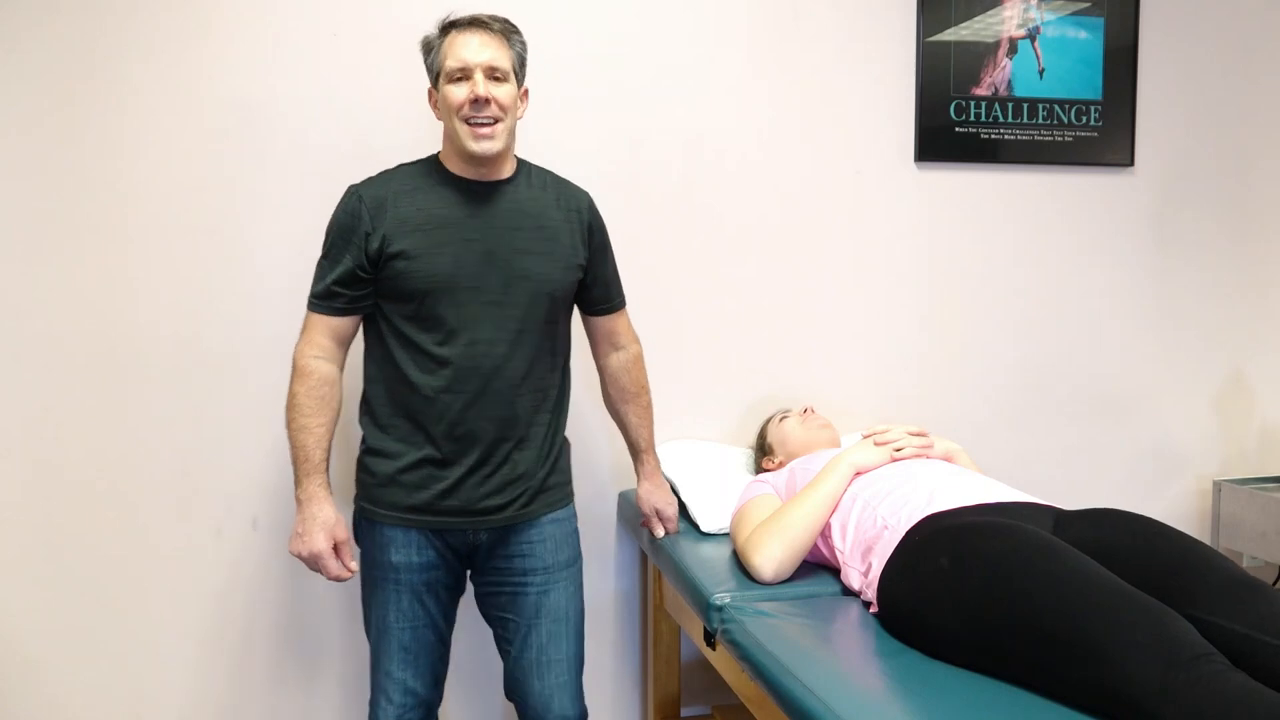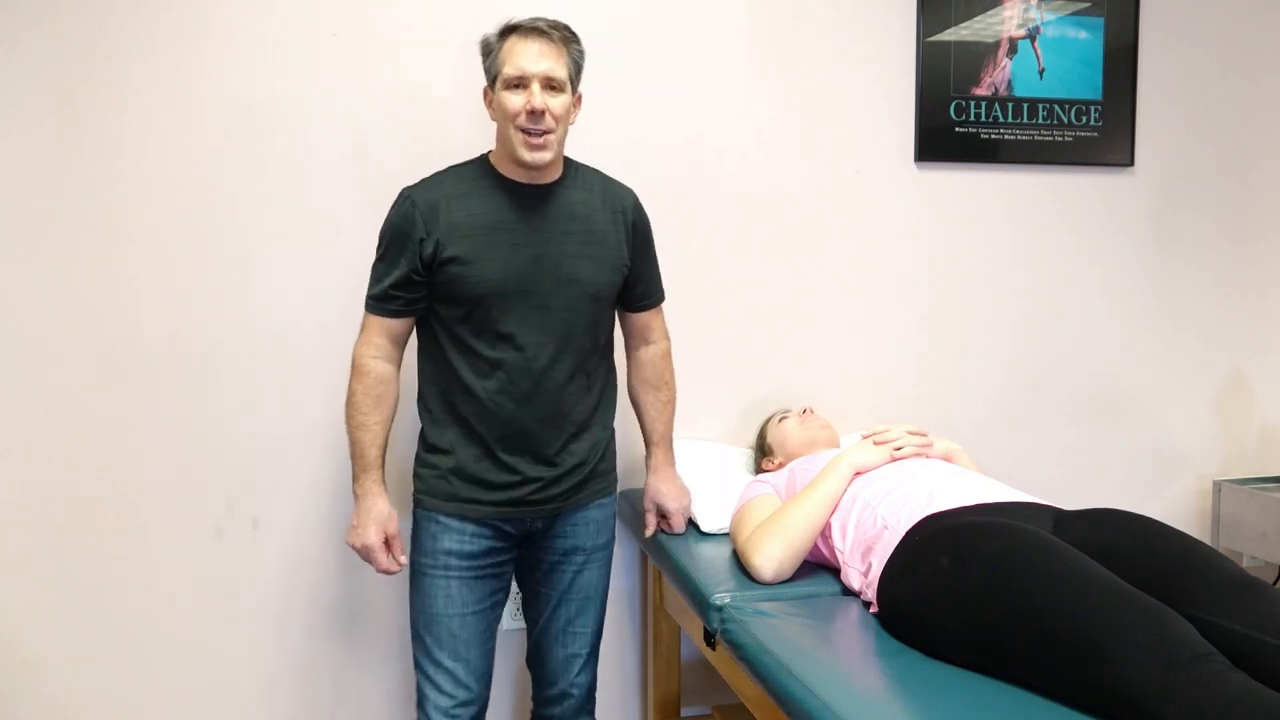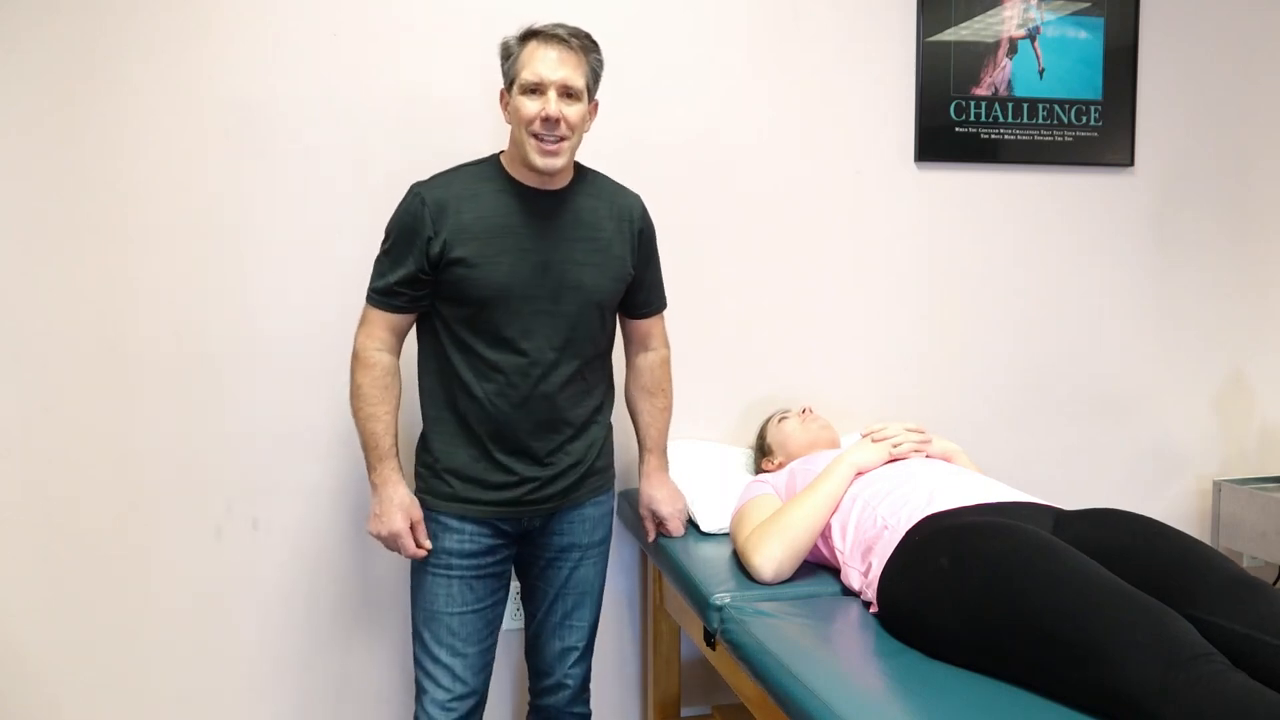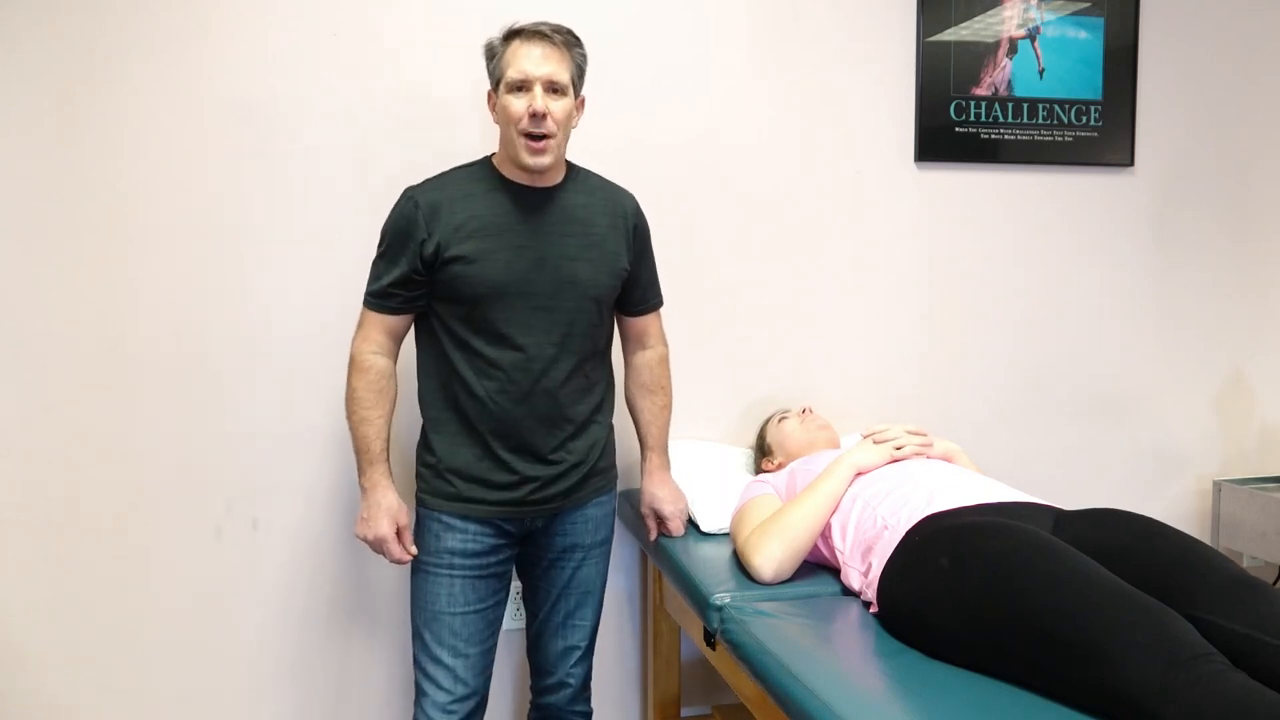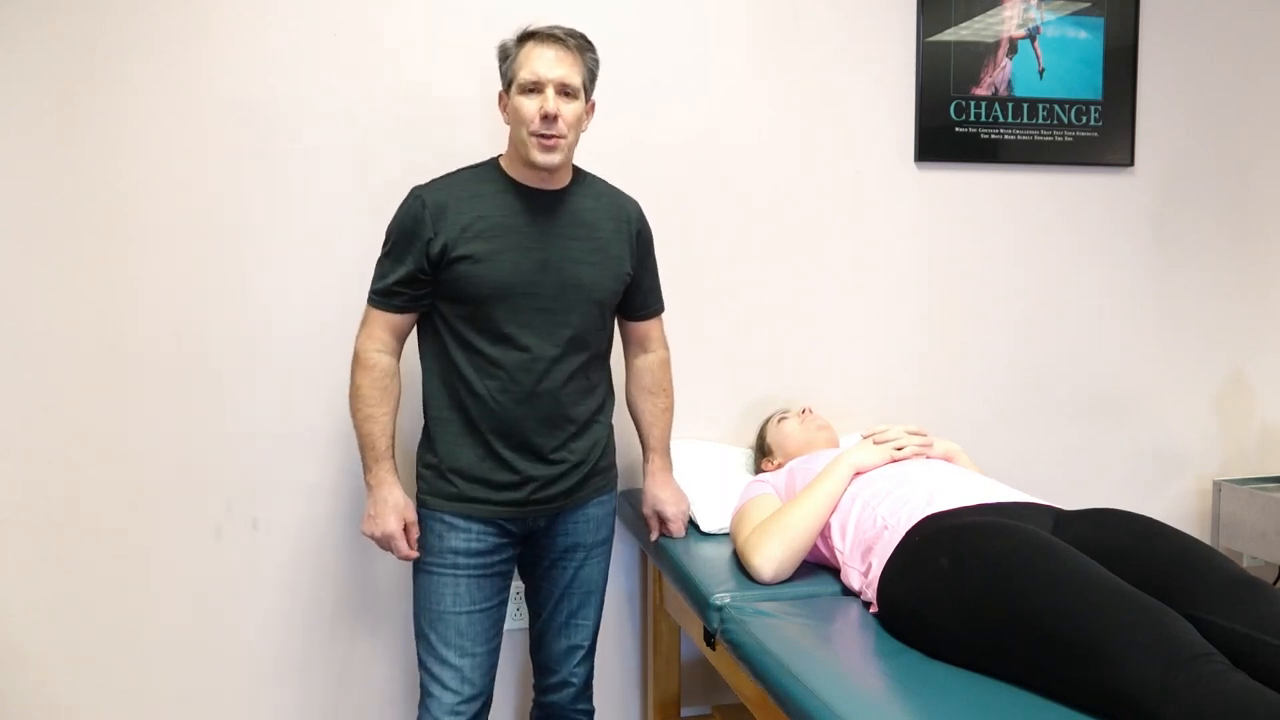
dt=0.5s
person 1, frame 1
left shoulder: (570, 209)
right shoulder: (374, 207)
left elbow: (615, 347)
right elbow: (321, 354)
left wrist: (646, 468)
right wrist: (312, 495)
left hip: (537, 512)
right hip: (405, 516)
person 1, frame 2
left shoulder: (617, 209)
right shoulder: (426, 209)
left elbow: (647, 342)
right elbow: (378, 354)
left wrist: (662, 464)
right wrist: (369, 490)
left hip: (582, 502)
right hip: (458, 507)
person 1, frame 3
left shoulder: (624, 215)
right shoulder: (435, 206)
left elbow: (647, 348)
right elbow: (377, 348)
left wrist: (654, 470)
right wrist: (387, 481)
left hip: (579, 501)
right hip: (460, 505)
person 1, frame 4
left shoulder: (617, 213)
right shoulder: (429, 210)
left elbow: (644, 346)
right elbow: (374, 351)
left wrist: (656, 469)
right wrist: (375, 485)
left hip: (582, 501)
right hip: (461, 507)
person 1, frame 5
left shoulder: (621, 218)
right shoulder: (435, 209)
left elbow: (645, 350)
right elbow: (378, 349)
left wrist: (657, 470)
right wrist: (381, 481)
left hip: (582, 502)
right hip: (462, 508)
person 2, frame 1
left shoulder: (885, 453)
right shoulder: (771, 484)
right elbow: (767, 561)
left wrist: (950, 451)
right wrist: (846, 462)
right knee: (1172, 664)
person 2, frame 2
left shoulder: (891, 453)
right shoulder: (772, 483)
right elbow: (768, 560)
left wrist: (948, 452)
right wrist: (847, 461)
right knee: (1177, 666)
person 2, frame 3
left shoulder: (894, 450)
right shoulder: (772, 484)
right elbow: (768, 560)
left wrist: (946, 451)
right wrist: (849, 461)
right knee: (1175, 666)
person 2, frame 4
left shoulder: (889, 452)
right shoulder: (772, 484)
right elbow: (767, 561)
left wrist: (947, 451)
right wrist: (849, 462)
right knee: (1175, 665)
person 2, frame 5
left shoulder: (895, 452)
right shoulder: (772, 483)
right elbow: (767, 561)
left wrist: (948, 452)
right wrist: (848, 462)
right knee: (1176, 666)
